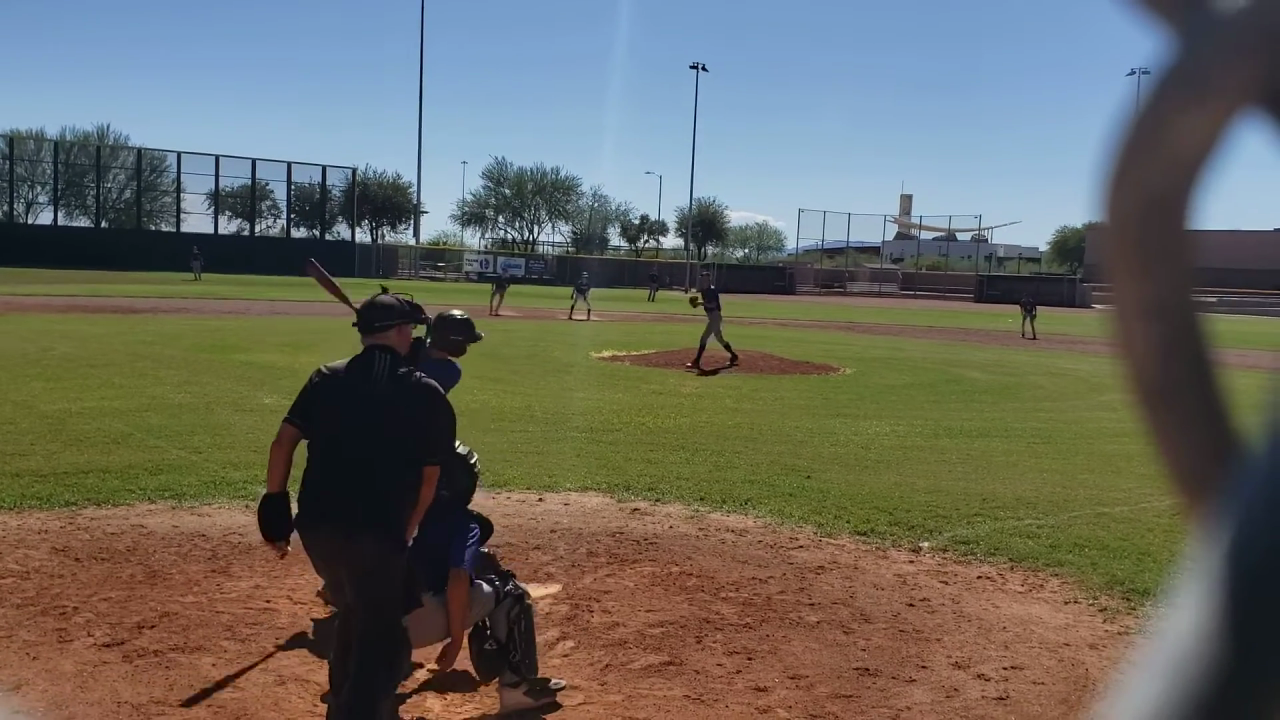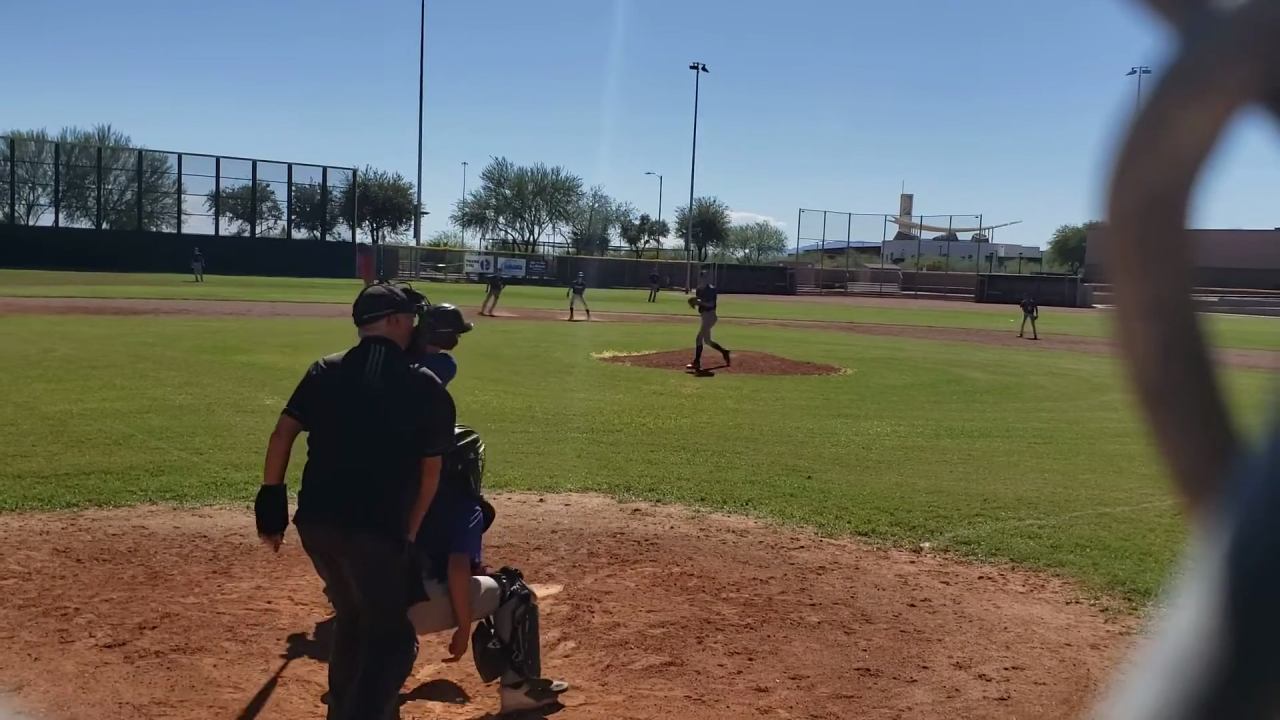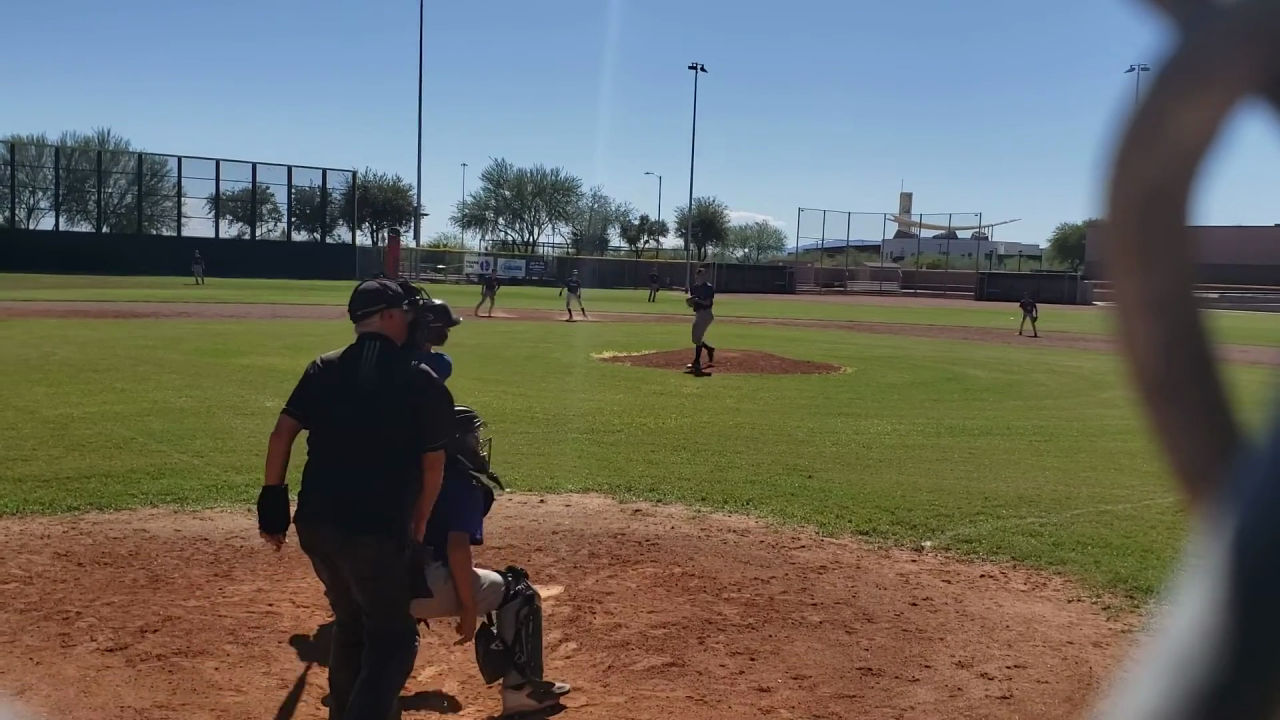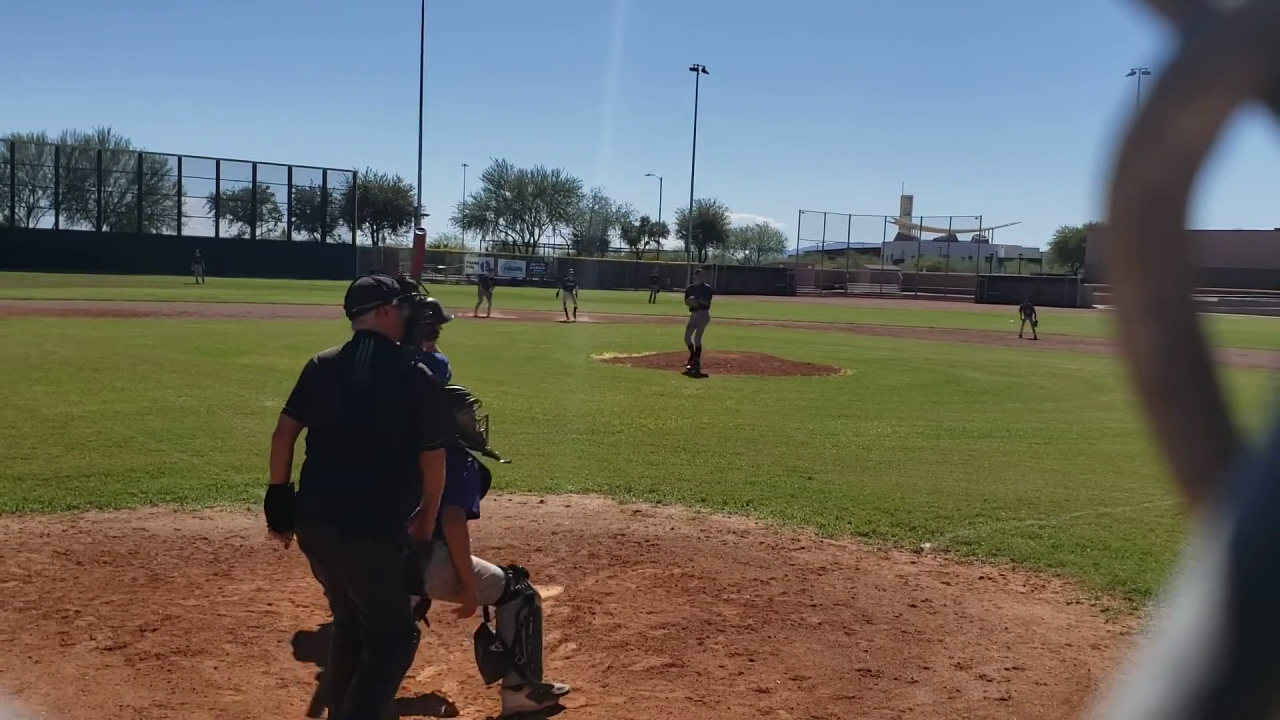
dt=0.1s
person 1, frame 1
left shoulder: (326, 378)
right shoulder: (426, 394)
left elbow: (283, 443)
right elbow: (429, 479)
left wrist: (274, 503)
right wrist: (404, 534)
left hip: (316, 523)
right hip: (374, 532)
left knee: (355, 616)
right knee: (383, 644)
person 1, frame 2
left shoulder: (325, 370)
right shoulder: (423, 385)
left elbow: (282, 434)
right elbow: (430, 470)
left wrist: (271, 496)
right wrist: (412, 524)
left hip: (316, 519)
right hip: (375, 527)
left knee: (351, 618)
right knee: (391, 638)
person 1, frame 3
left shoulder: (323, 368)
right shoulder: (421, 381)
left elbow: (282, 433)
right elbow: (433, 466)
left wrist: (272, 496)
right wrist: (419, 521)
left hip: (317, 520)
right hip: (375, 528)
left knee: (351, 621)
right knee: (393, 636)
person 1, frame 4
left shoulder: (321, 366)
right shoulder: (414, 379)
left elbow: (283, 433)
right elbow: (432, 463)
left wrist: (280, 495)
right wrist: (427, 514)
left hip: (315, 522)
right hip: (373, 529)
left knee: (351, 623)
right knee: (392, 635)
person 2, frame 1
right shoulder: (463, 523)
right elbow: (458, 581)
right wrist: (457, 640)
right hip: (414, 620)
right knee: (507, 591)
right ankle: (517, 685)
person 2, frame 2
right shoulder: (465, 505)
right elbow: (459, 568)
right wrist: (464, 625)
right hip: (423, 601)
right knee: (513, 591)
right ankle: (518, 687)
person 2, frame 3
right shoulder: (467, 486)
right elbow: (457, 547)
right wrist: (469, 610)
right hip: (425, 587)
right knee: (518, 591)
right ankle: (521, 687)
person 2, frame 4
right shoulder: (463, 463)
right elbow: (454, 524)
right wrist: (469, 582)
right hip: (428, 561)
right knee: (517, 593)
right ankle: (520, 689)
